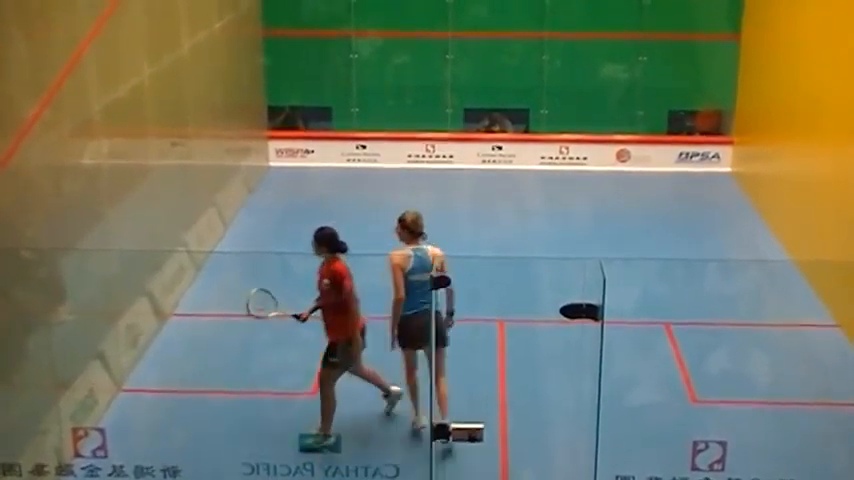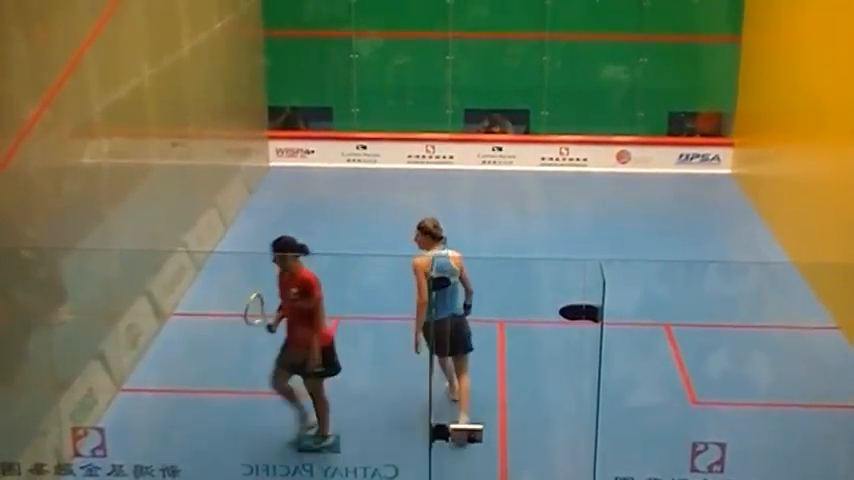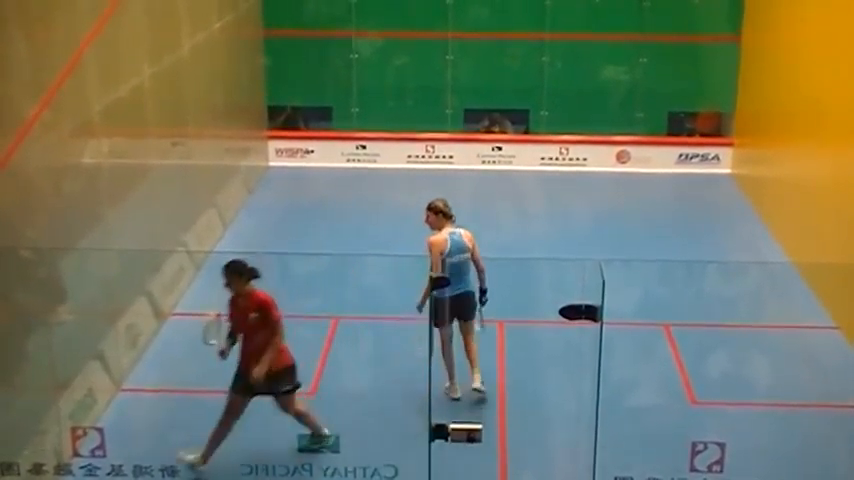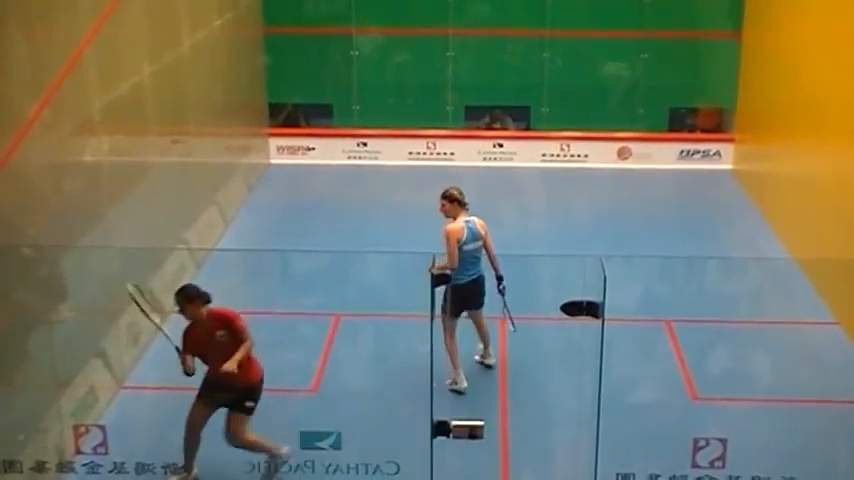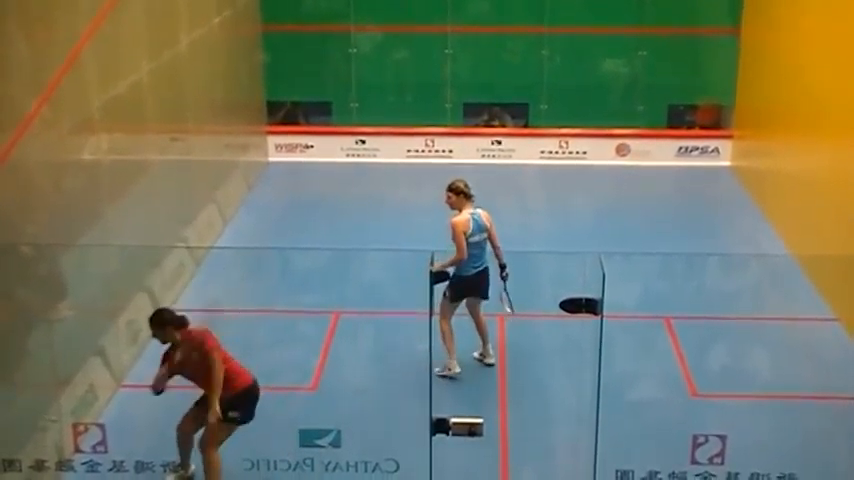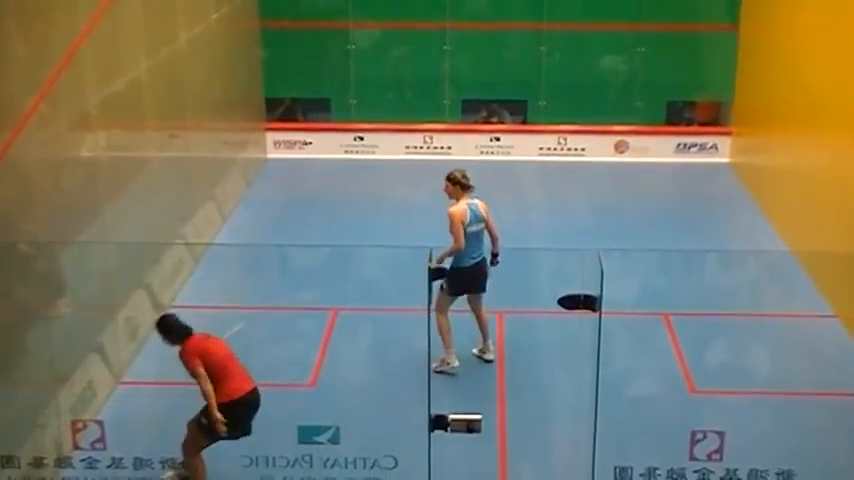
dt=0.2s
person 1, frame 1
left shoulder: (397, 257)
right shoulder: (437, 254)
left elbow: (399, 296)
right elbow: (449, 289)
left wrist: (393, 326)
right wrist: (450, 313)
left hip: (408, 321)
right hip: (432, 318)
left knee: (411, 370)
right knee: (439, 375)
left ankle: (417, 417)
right ankle: (444, 421)
person 1, frame 2
left shoulder: (420, 262)
right shoulder: (456, 257)
left elbow: (423, 300)
right elbow: (469, 289)
left wrist: (417, 331)
right wrist: (467, 306)
left hip: (434, 323)
right hip: (457, 321)
left knee: (441, 356)
right knee: (462, 373)
left ankle: (452, 390)
right ankle: (463, 419)
person 1, frame 3
left shoulder: (435, 241)
right shoulder: (467, 235)
left elbow: (435, 277)
right elbow: (480, 268)
left wrist: (423, 300)
right wrist: (483, 290)
left hip: (443, 299)
right hip: (467, 296)
left knee: (446, 342)
right knee: (469, 337)
left ankle: (454, 387)
right ankle: (476, 379)
person 1, frame 4
left shoulder: (452, 229)
right shoulder: (480, 223)
left elbow: (452, 265)
right elbow: (492, 255)
left wrist: (436, 269)
right wrist: (499, 277)
left hip: (458, 287)
right hip: (477, 283)
left knee: (449, 332)
right knee: (478, 320)
left ankle: (458, 379)
right ankle: (488, 356)
person 1, frame 5
left shoulder: (458, 221)
right shoulder: (484, 215)
left elbow: (461, 256)
right elbow: (496, 246)
left wrist: (442, 266)
right wrist: (502, 266)
left hip: (464, 277)
right hip: (482, 274)
left knee: (445, 317)
right knee: (475, 312)
left ankle: (452, 364)
right ankle: (487, 353)
person 1, frame 6
left shoulder: (455, 211)
right shoulder: (481, 206)
left elbow: (459, 246)
right elbow: (494, 236)
left wrist: (441, 257)
right wrist: (495, 254)
left hip: (462, 269)
right hip: (480, 266)
left knee: (441, 310)
right knee: (477, 307)
left ankle: (449, 359)
right ankle: (487, 349)
person 2, frame 1
left shoulder: (337, 270)
right shoulder: (326, 266)
left elbow: (352, 304)
left wrist: (356, 339)
right wrist: (310, 310)
left hip: (343, 335)
right hip: (339, 332)
left knee: (325, 383)
right knee: (355, 368)
left ankle: (325, 434)
right ankle: (391, 391)
person 2, frame 2
left shoulder: (307, 279)
right shoulder: (283, 275)
left elbow: (319, 315)
left wrist: (315, 349)
right wrist: (276, 320)
left hip: (314, 344)
right hip: (294, 341)
left knee: (314, 390)
right knee: (278, 383)
left ankle: (324, 434)
right ankle: (307, 419)
person 2, frame 3
left shoulder: (264, 301)
right shoulder: (235, 302)
left elbow: (278, 335)
left wrist: (263, 365)
right wrist: (228, 346)
left hip: (276, 365)
right hip: (248, 364)
left knee: (289, 407)
right knee: (230, 414)
left ankle: (321, 434)
right ankle: (203, 458)
person 2, frame 4
left shoulder: (226, 316)
right shoulder: (190, 333)
left elbow: (248, 341)
right elbow: (190, 371)
left wrist: (233, 361)
right wrist: (187, 365)
left hip: (246, 379)
right hip: (216, 379)
left knee: (235, 437)
right knee: (193, 426)
left ankle: (276, 453)
person 2, frame 5
left shoulder: (199, 338)
right shoulder: (171, 355)
left elbow: (218, 369)
right elbow: (157, 389)
left wrist: (214, 405)
right wrist: (165, 372)
left hip: (242, 391)
right hip: (215, 393)
left knee: (207, 445)
right knee: (184, 430)
person 2, frame 6
left shoulder: (188, 351)
right shoulder: (202, 339)
left elbow: (204, 382)
left wrist: (213, 413)
left hip: (234, 402)
right hip: (247, 393)
left knee: (190, 448)
right knee: (195, 427)
